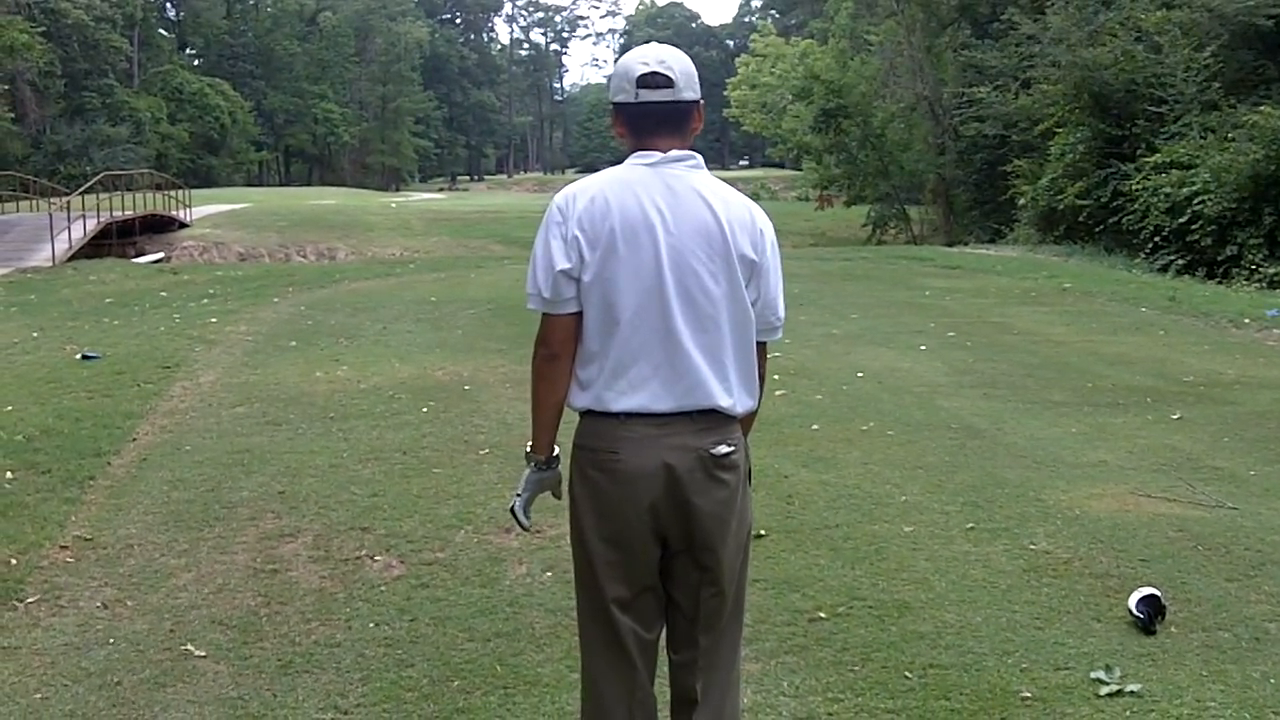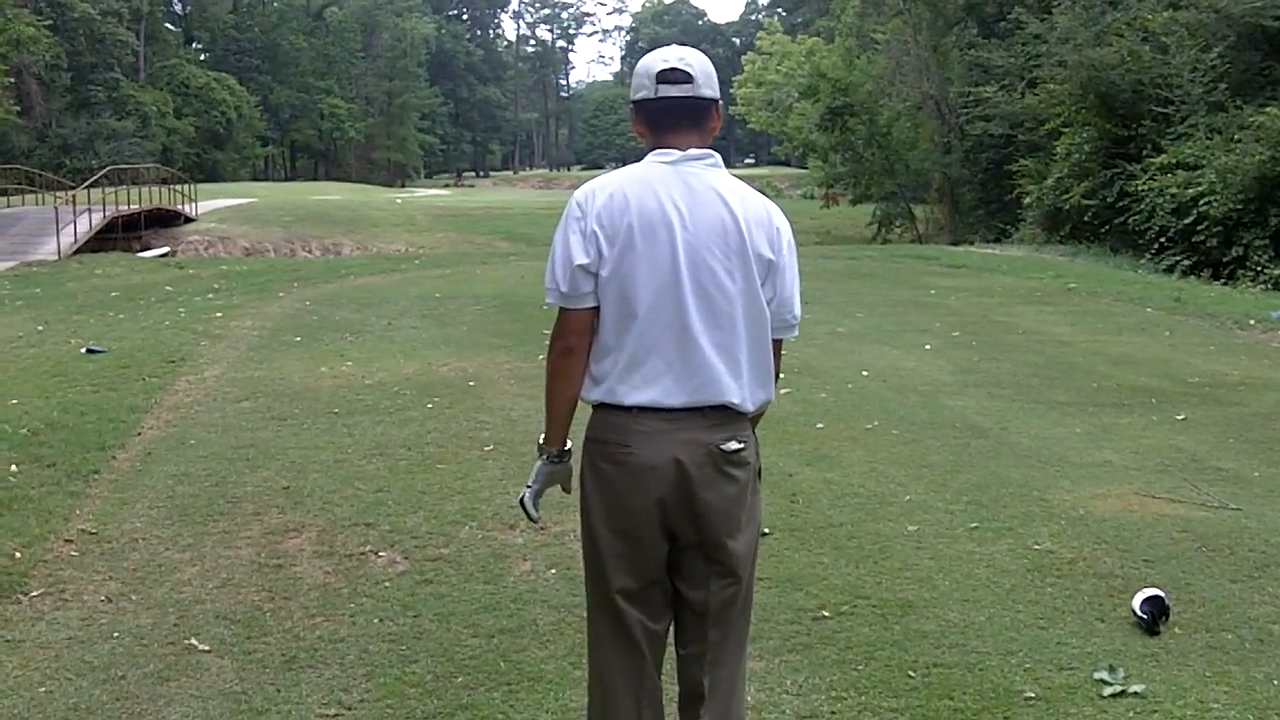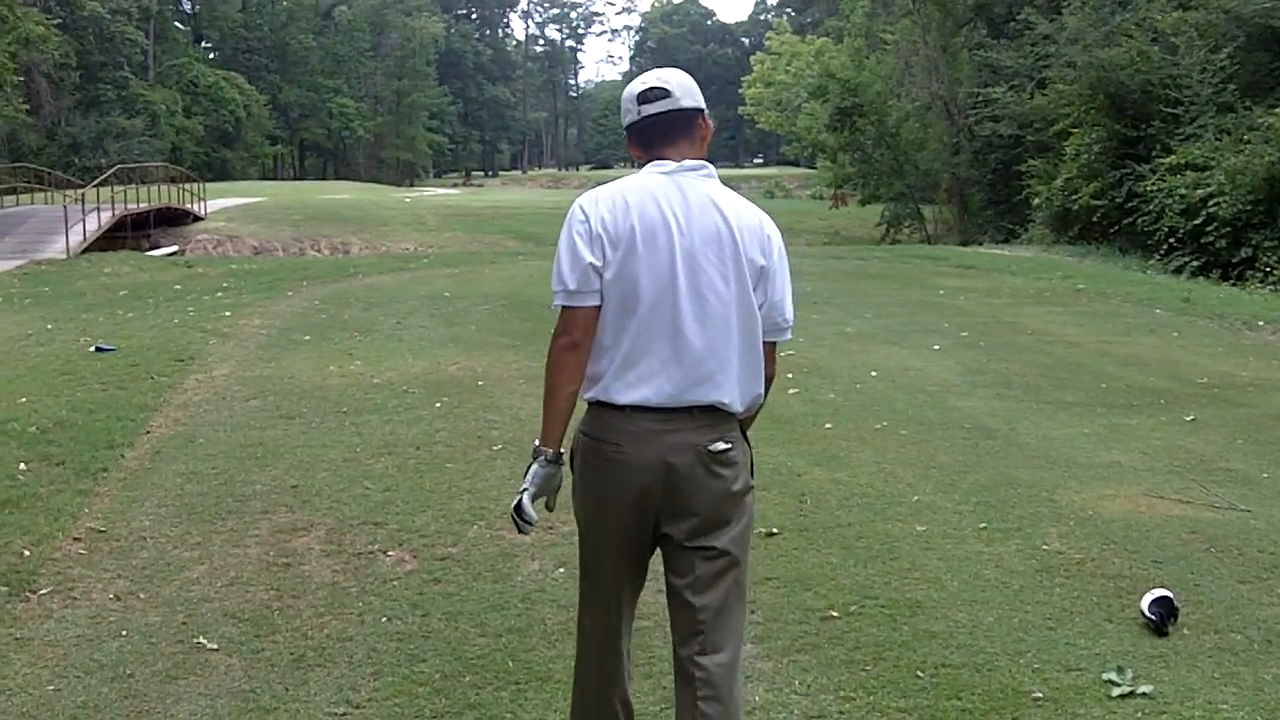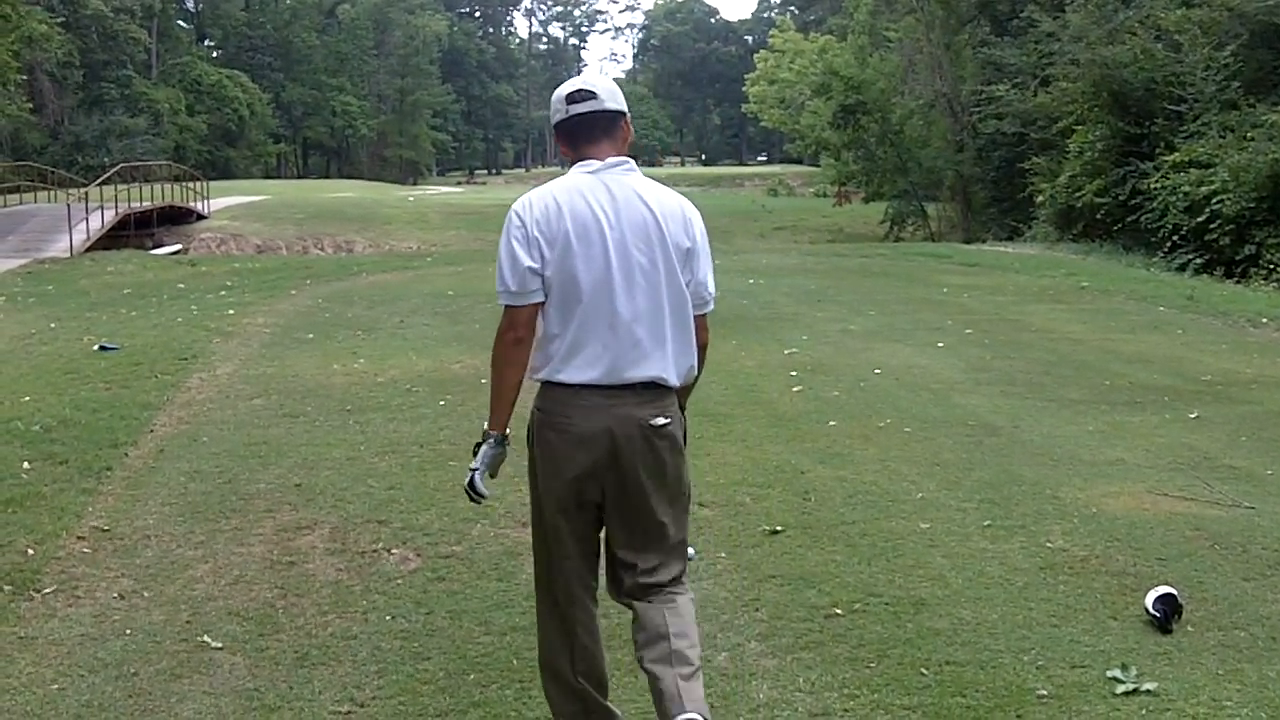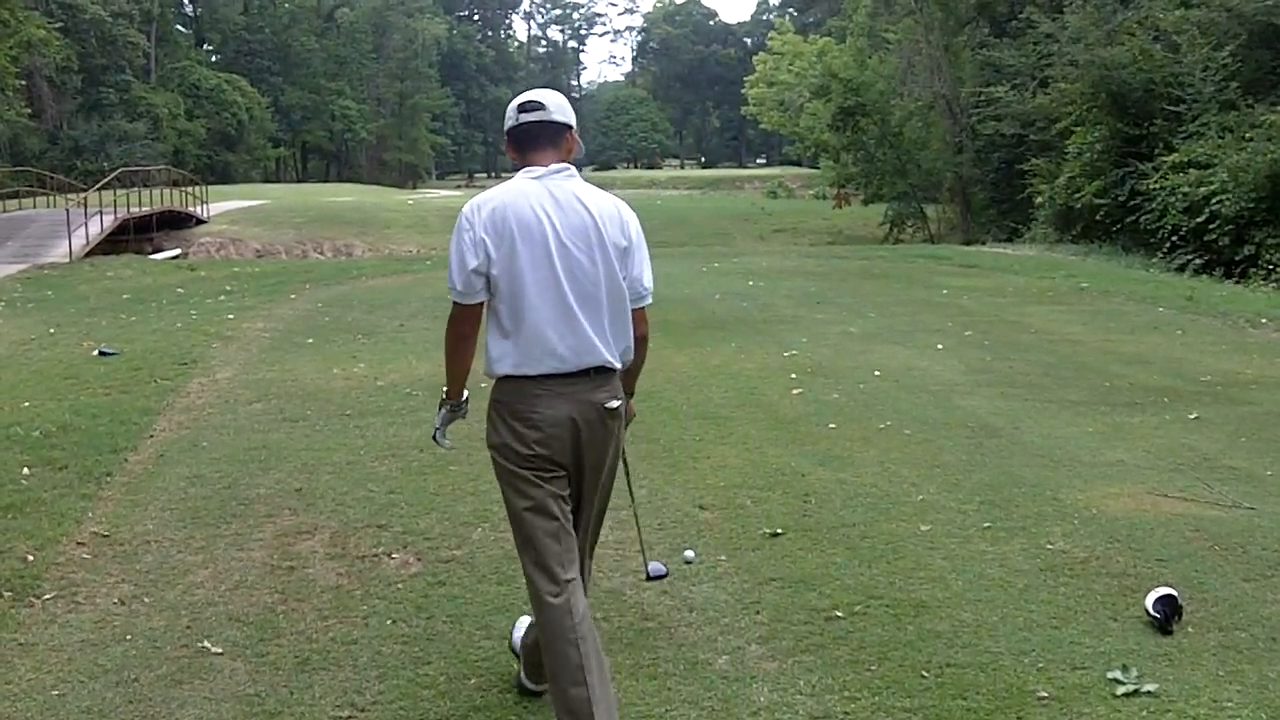
dt=0.4s
person 1, frame 1
left shoulder: (579, 205)
right shoulder: (744, 214)
left elbow: (556, 345)
right elbow: (756, 353)
left wrist: (542, 455)
left hip: (611, 451)
right hip: (711, 451)
left knee: (617, 644)
right knee: (708, 645)
person 1, frame 2
left shoulder: (599, 201)
right shoulder: (762, 214)
left elbow: (571, 341)
right elbow: (770, 351)
left wrist: (553, 448)
left hip: (622, 444)
right hip: (722, 447)
left knee: (625, 641)
right knee: (715, 644)
person 1, frame 3
left shoulder: (599, 209)
right shoulder: (755, 223)
left elbow: (573, 338)
right elbow: (765, 359)
left wrist: (547, 451)
left hip: (615, 441)
right hip: (712, 448)
left knee: (606, 615)
right knee: (711, 640)
person 1, frame 4
left shoulder: (536, 210)
right shoulder: (677, 210)
left elbow: (518, 330)
right elbow: (698, 334)
left wrist: (496, 433)
left hip: (567, 418)
right hip: (652, 415)
left knee: (567, 586)
right knee: (659, 583)
person 1, frame 5
left shoulder: (485, 212)
right shoulder: (614, 212)
left elbow: (465, 322)
right elbow: (639, 329)
left wrist: (453, 395)
right wrist: (625, 395)
left hip: (524, 407)
right hip: (599, 400)
left knee: (553, 570)
right knee: (572, 555)
right ankle: (543, 661)
